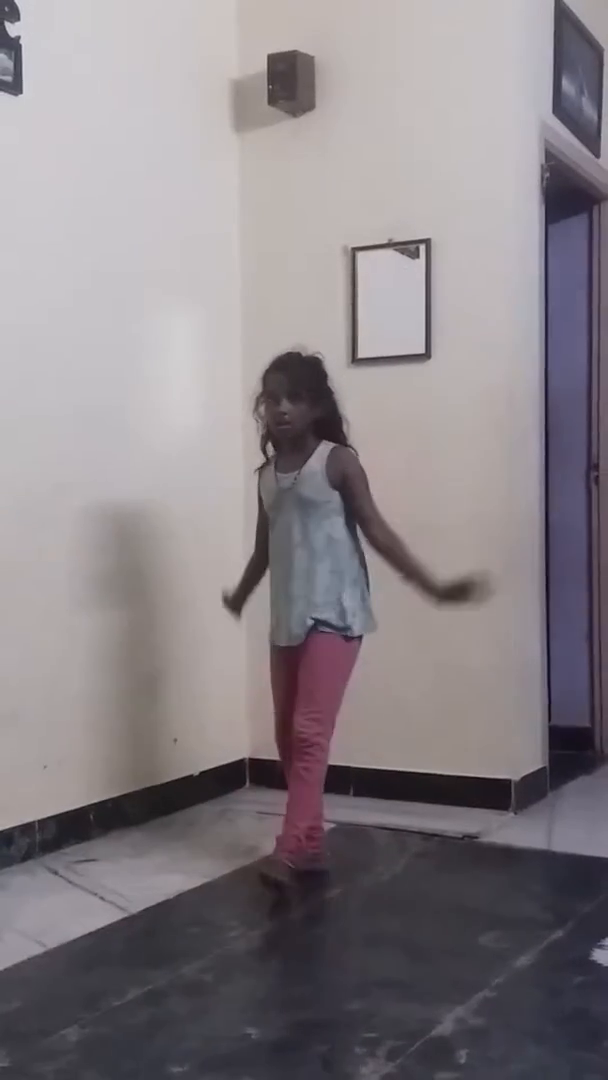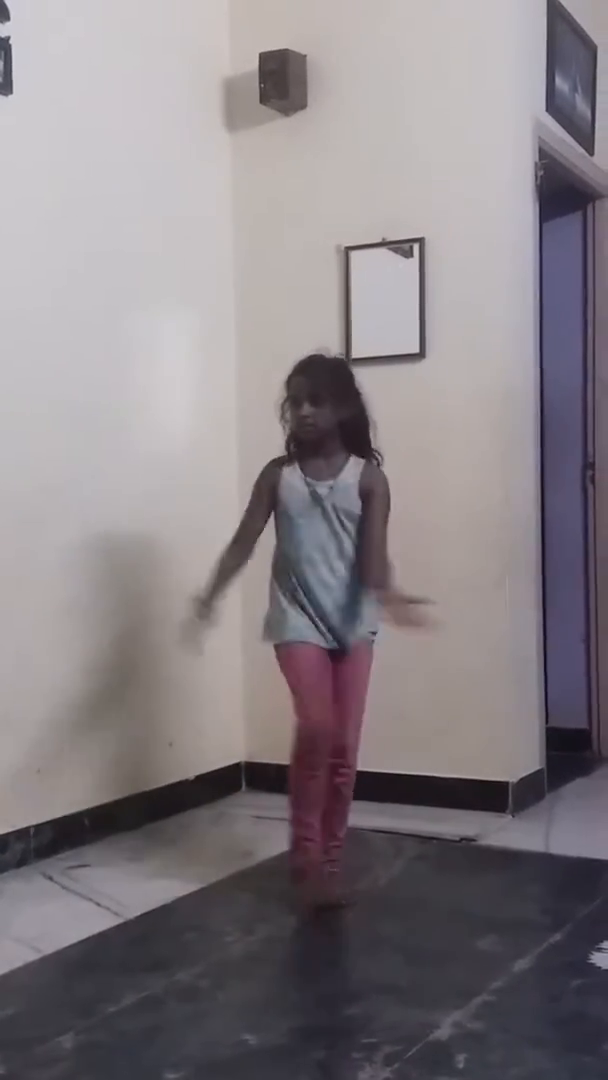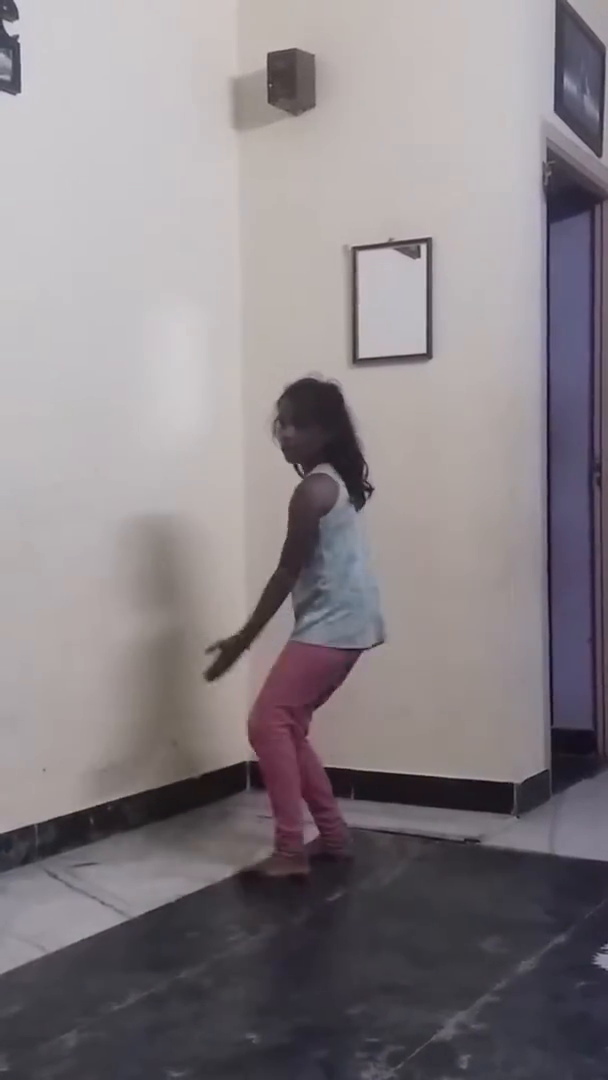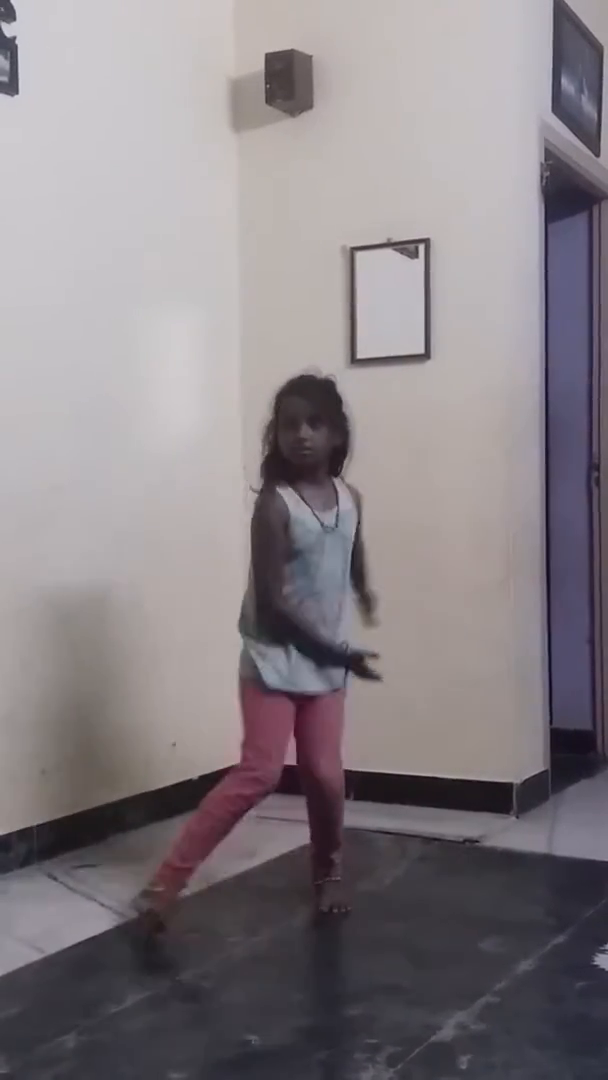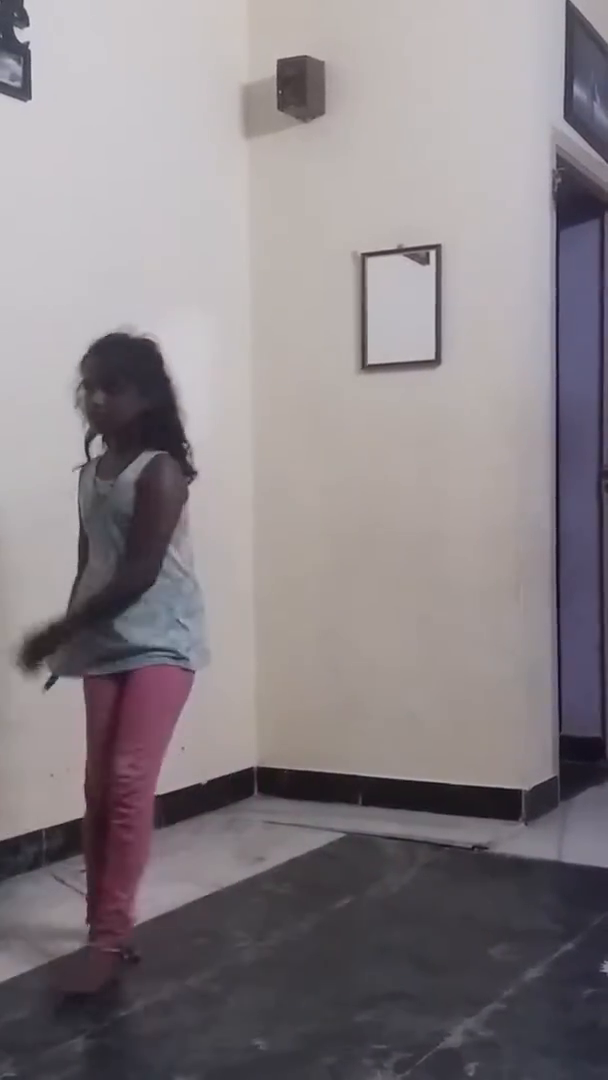
dt=1s
person 1, frame 1
left shoulder: (337, 461)
right shoulder: (266, 473)
left elbow: (377, 533)
left wrist: (432, 586)
right wrist: (242, 592)
left hip: (333, 616)
right hip: (287, 620)
left knee: (309, 733)
right knee: (289, 738)
left ankle: (289, 851)
right ankle: (311, 845)
person 1, frame 2
left shoulder: (369, 476)
right shoulder: (278, 473)
left elbow: (373, 554)
right elbow: (243, 542)
left wrist: (388, 595)
right wrist: (208, 594)
left hip: (354, 626)
right hip: (301, 625)
left knee: (345, 746)
right knee: (315, 727)
left ankle: (330, 862)
right ankle: (305, 856)
person 1, frame 3
left shoulder: (312, 490)
right shoulder: (336, 484)
left elbow: (288, 573)
left wrist: (243, 639)
left hip: (331, 627)
right hip: (348, 624)
left knee: (267, 722)
right knee: (287, 726)
left ankle: (289, 847)
right ankle: (332, 832)
person 1, frame 4
left shoulder: (351, 498)
right shoulder: (277, 503)
right elbow: (275, 602)
left wrist: (363, 596)
right wrist: (340, 652)
left hip: (325, 665)
right hip: (274, 659)
left knee: (326, 775)
right knee: (256, 774)
left ankle: (329, 872)
right ankle: (166, 881)
person 1, frame 5
left shoulder: (162, 472)
right shoulder: (91, 473)
left elbow: (140, 574)
left wrist: (56, 630)
right wrist: (67, 632)
left hip: (161, 643)
right hip: (103, 648)
left knee: (129, 780)
right knee: (100, 787)
left ankle: (108, 935)
right ankle: (104, 923)
